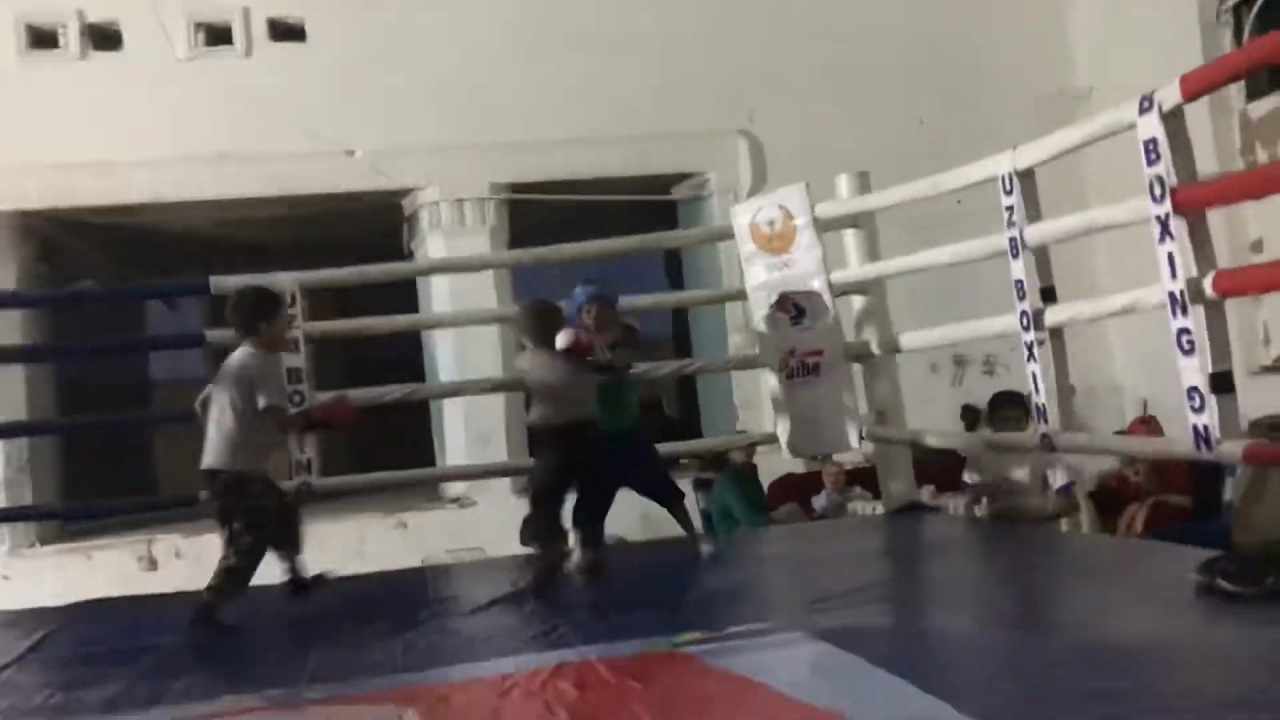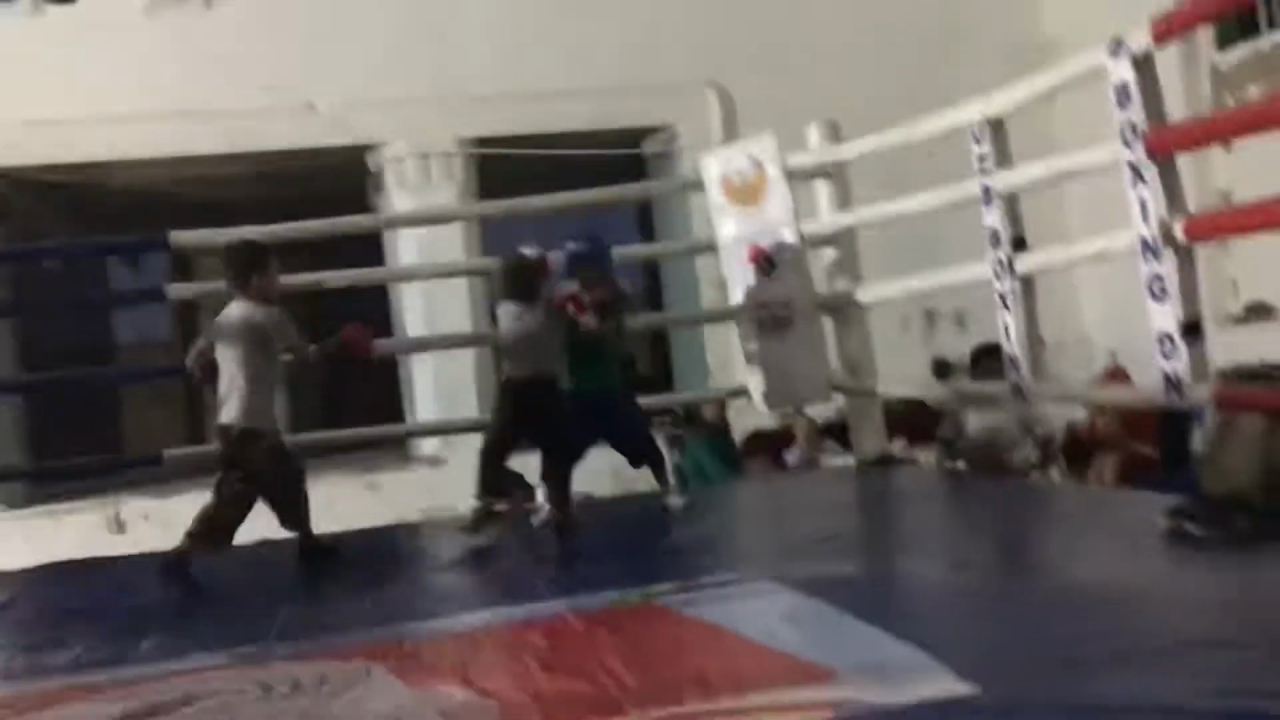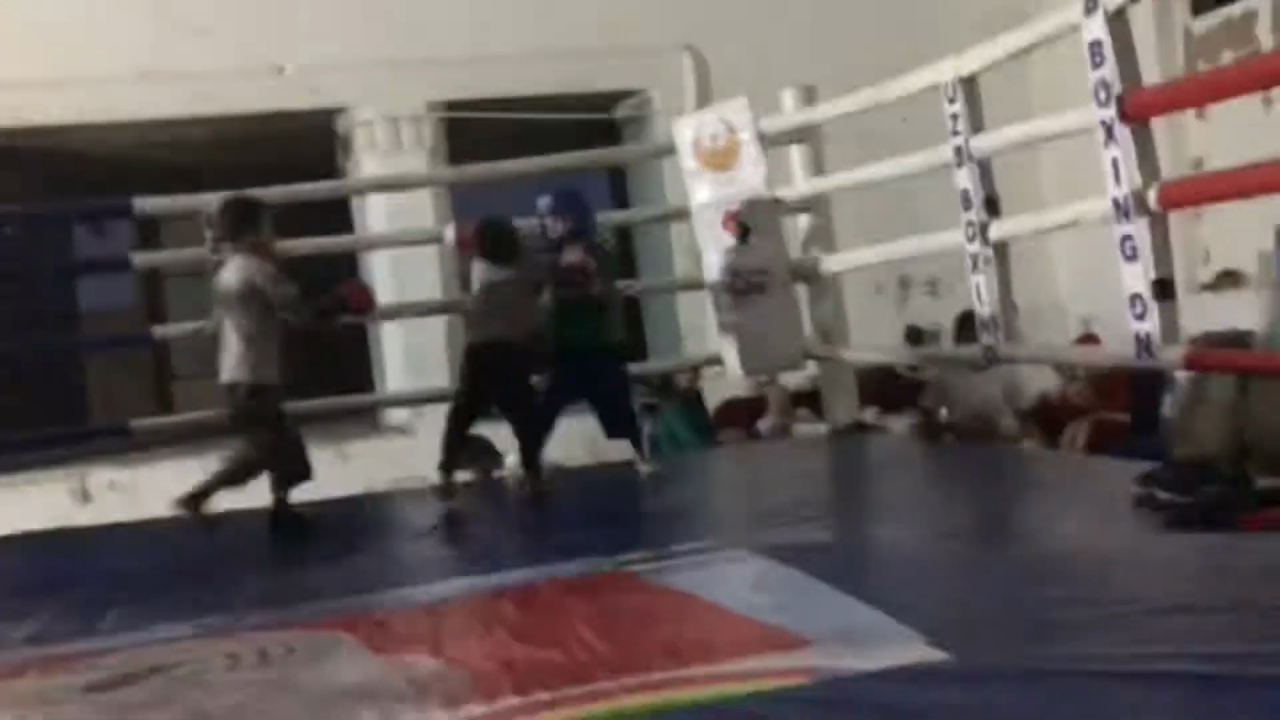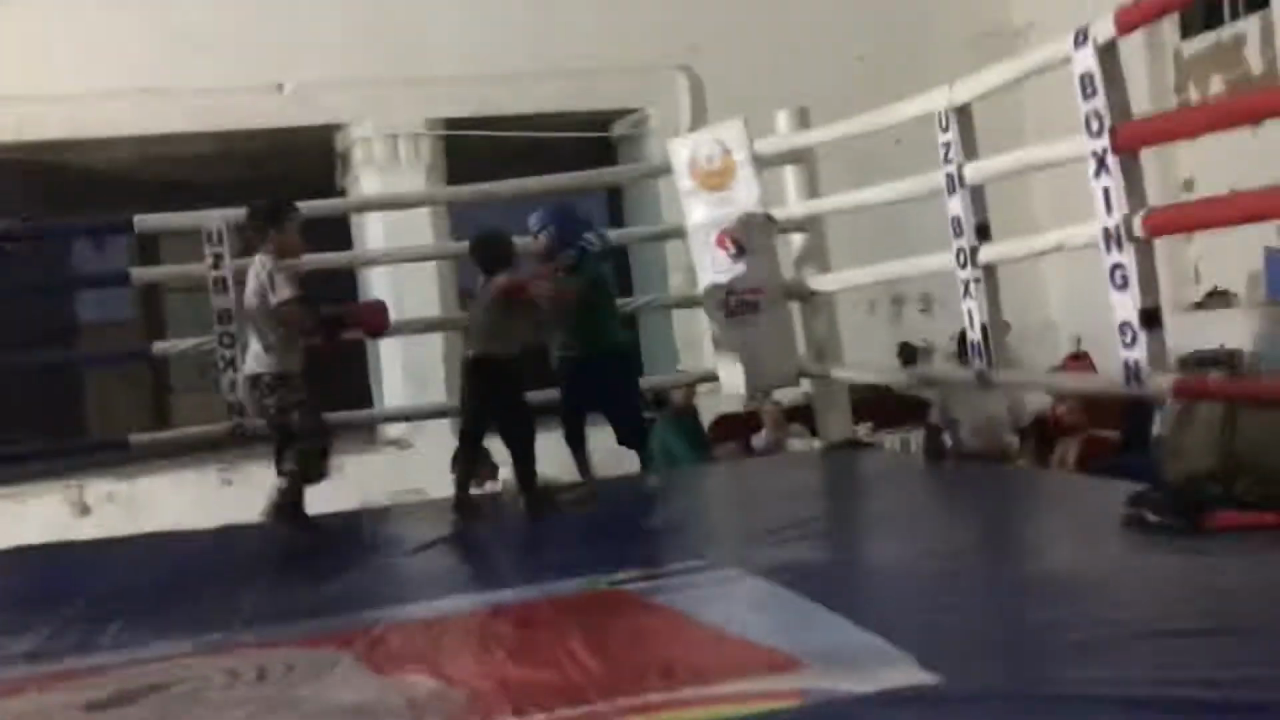
dt=0.1s
person 1, frame 1
left shoulder: (235, 361)
right shoulder: (263, 363)
left elbow: (203, 405)
right elbow: (281, 418)
right wrist: (321, 419)
left hip: (220, 463)
right hip: (237, 467)
left knee: (282, 511)
right knee: (246, 539)
left ankle: (297, 579)
right ankle: (208, 607)
person 1, frame 2
left shoulder: (224, 318)
right shoulder: (266, 315)
left elbow: (195, 361)
right elbow: (305, 354)
right wrist: (341, 345)
left hip: (234, 419)
right hip: (250, 424)
left knee: (288, 476)
right knee: (231, 498)
left ankle: (309, 545)
right ankle: (179, 559)
person 1, frame 3
left shoulder: (225, 275)
right shoulder: (260, 269)
left elbow: (219, 324)
right elbow: (297, 310)
right wrist: (337, 304)
left hip: (238, 374)
right hip: (252, 378)
left knee: (283, 442)
right knee: (262, 449)
left ankle: (281, 508)
right ankle: (198, 497)
person 1, frame 4
left shoulder: (260, 268)
right shoulder: (276, 268)
right elbow: (292, 316)
left hip: (265, 372)
right hip: (272, 373)
left knee: (294, 440)
right knee: (311, 436)
left ankle: (291, 508)
right ankle: (283, 504)
person 2, frame 1
left shoulder: (525, 362)
left hip: (549, 437)
right hip: (581, 432)
left knee: (543, 496)
right knee: (590, 496)
left ankle: (549, 551)
person 2, frame 2
left shoulder: (503, 309)
right shoulder: (550, 307)
left hip: (514, 390)
right hip: (545, 389)
left knee: (493, 450)
right knee: (557, 452)
left ankle: (486, 503)
right ankle: (559, 509)
person 2, frame 3
left shoulder: (477, 270)
right shoulder: (527, 271)
left hip: (478, 355)
right hip: (511, 354)
left knee: (459, 417)
right knee: (526, 419)
left ankle: (446, 476)
right ankle: (532, 474)
person 2, frame 4
left shoulder: (488, 284)
right shoulder: (508, 283)
left hip: (480, 367)
right hip: (494, 369)
left knee: (472, 434)
right knee: (520, 431)
left ankle: (462, 493)
right ankle: (529, 493)
person 3, frame 1
left shoulder: (620, 344)
right shoulder: (576, 345)
left elbow: (623, 363)
left hip: (627, 433)
left knee: (666, 490)
right knee: (590, 503)
left ankle: (694, 537)
person 3, frame 2
left shoulder: (611, 300)
left elbow: (617, 344)
left hip: (611, 391)
right hip: (579, 395)
left knee: (642, 445)
left ankle: (668, 490)
person 3, frame 3
left shoulder: (598, 256)
right shoulder: (552, 257)
left elbow: (610, 300)
left wrist: (591, 272)
left hip: (603, 347)
right hip: (567, 350)
left knee: (620, 408)
right knee: (546, 411)
left ankle: (641, 458)
person 3, frame 4
left shoulder: (589, 266)
right shoulder: (560, 270)
left elbow: (567, 298)
left hip: (611, 354)
right hip: (577, 358)
left knee: (629, 419)
right knee: (572, 421)
left ankle: (648, 470)
right ankle: (587, 480)
